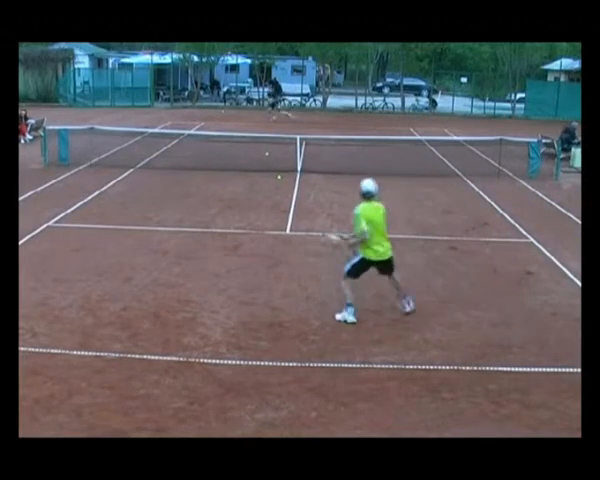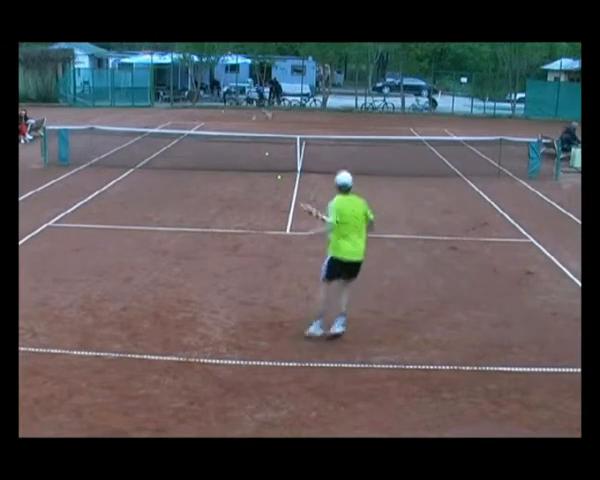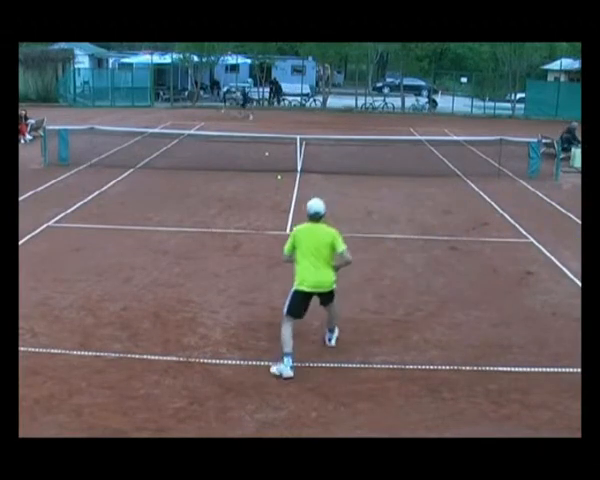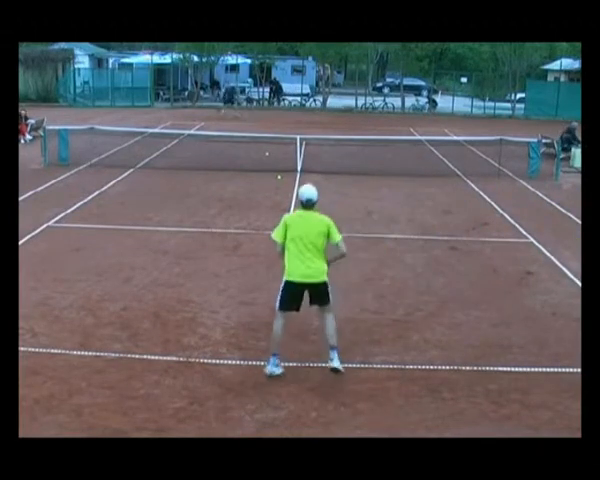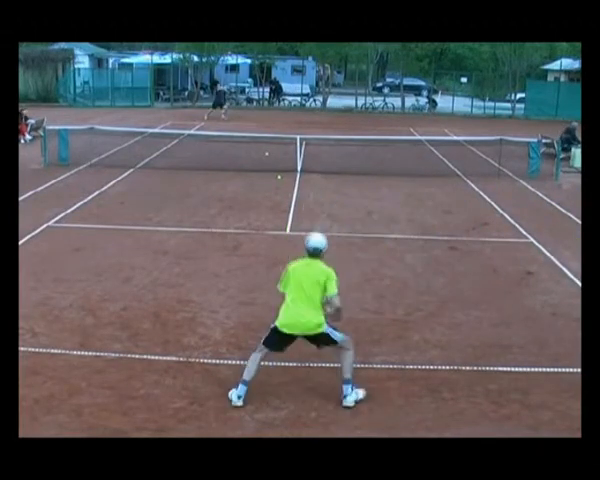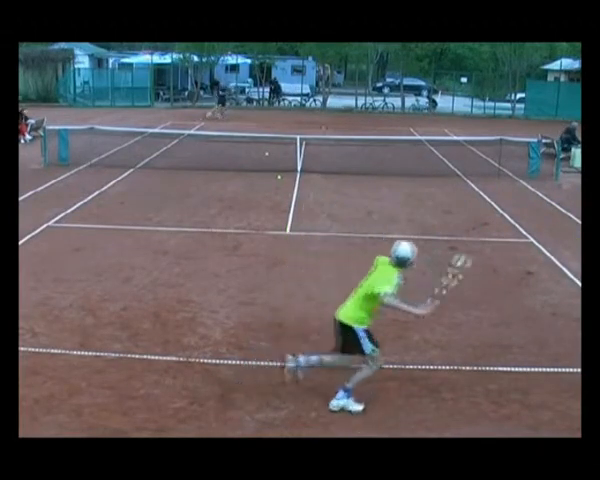
dt=0.3s
person 1, frame 1
left shoulder: (359, 211)
right shoulder: (380, 207)
left elbow: (365, 236)
left wrist: (351, 242)
right wrist: (354, 235)
left hip: (368, 254)
right hip: (385, 252)
left knee: (346, 278)
right knee: (391, 275)
left ankle: (349, 312)
right ankle: (406, 303)
person 1, frame 2
left shoulder: (335, 203)
right shoulder: (361, 203)
left elbow: (331, 225)
right elbow: (371, 224)
left hip: (339, 252)
right hip: (357, 254)
left knee: (325, 286)
right knee: (346, 285)
left ankle: (318, 325)
right ankle: (339, 324)
person 1, frame 3
left shoulder: (297, 230)
right shoulder: (332, 232)
left elbow: (287, 258)
right elbow: (347, 258)
right wrist: (334, 266)
left hip: (303, 284)
right hip: (326, 282)
left knee: (287, 322)
right knee: (329, 304)
left ankle: (287, 364)
right ankle: (331, 335)
person 1, frame 4
left shoulder: (289, 219)
right shoulder: (326, 222)
left elbow: (280, 249)
right elbow: (342, 250)
left hip: (293, 276)
right hip: (318, 276)
left knee: (279, 317)
right knee: (327, 313)
left ankle: (274, 363)
right ankle: (334, 357)
person 1, frame 5
left shoulder: (292, 267)
right shoulder: (327, 272)
right elbow: (336, 304)
right wrist: (334, 314)
left hip: (286, 323)
right hip: (313, 324)
left knee: (260, 352)
right knee: (347, 346)
left ankle: (240, 392)
right ankle: (348, 392)
person 1, frame 6
left shoulder: (384, 261)
right shoulder: (393, 276)
right elbow: (385, 298)
right wrist: (414, 310)
left hip: (345, 315)
right hip: (353, 321)
left knee: (351, 360)
right knee: (375, 363)
left ankle: (301, 361)
right ankle: (342, 398)
